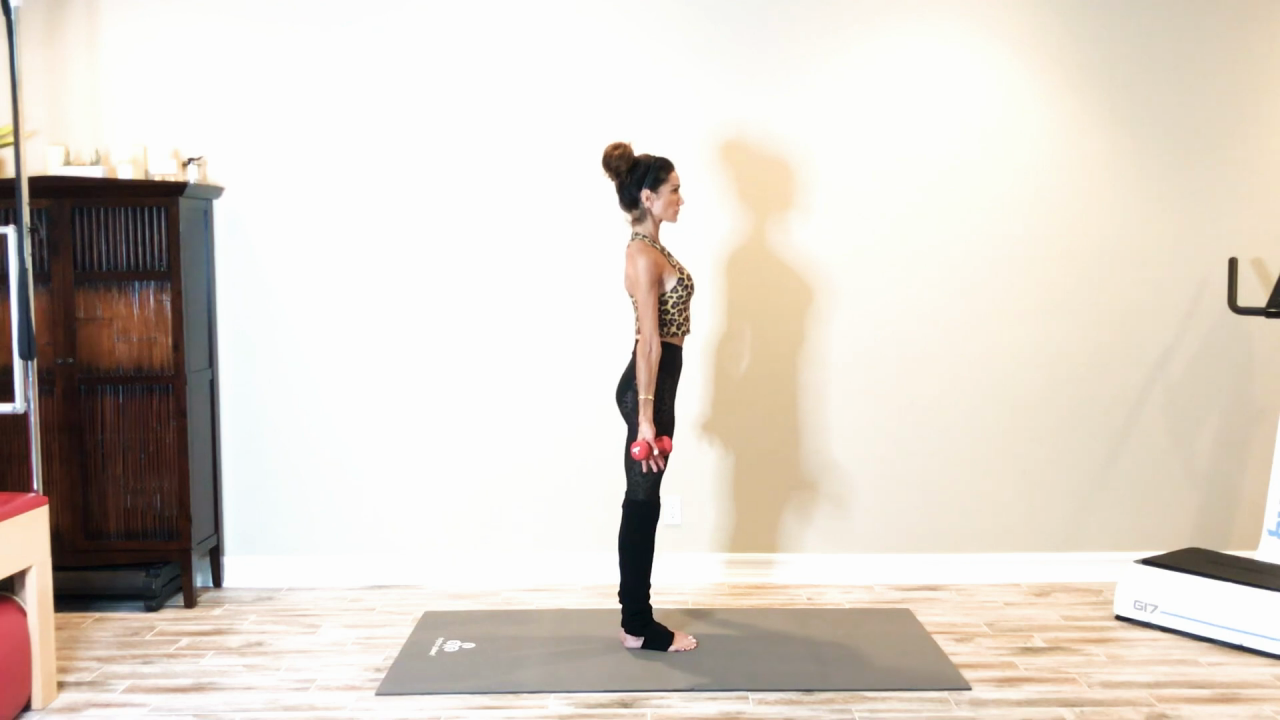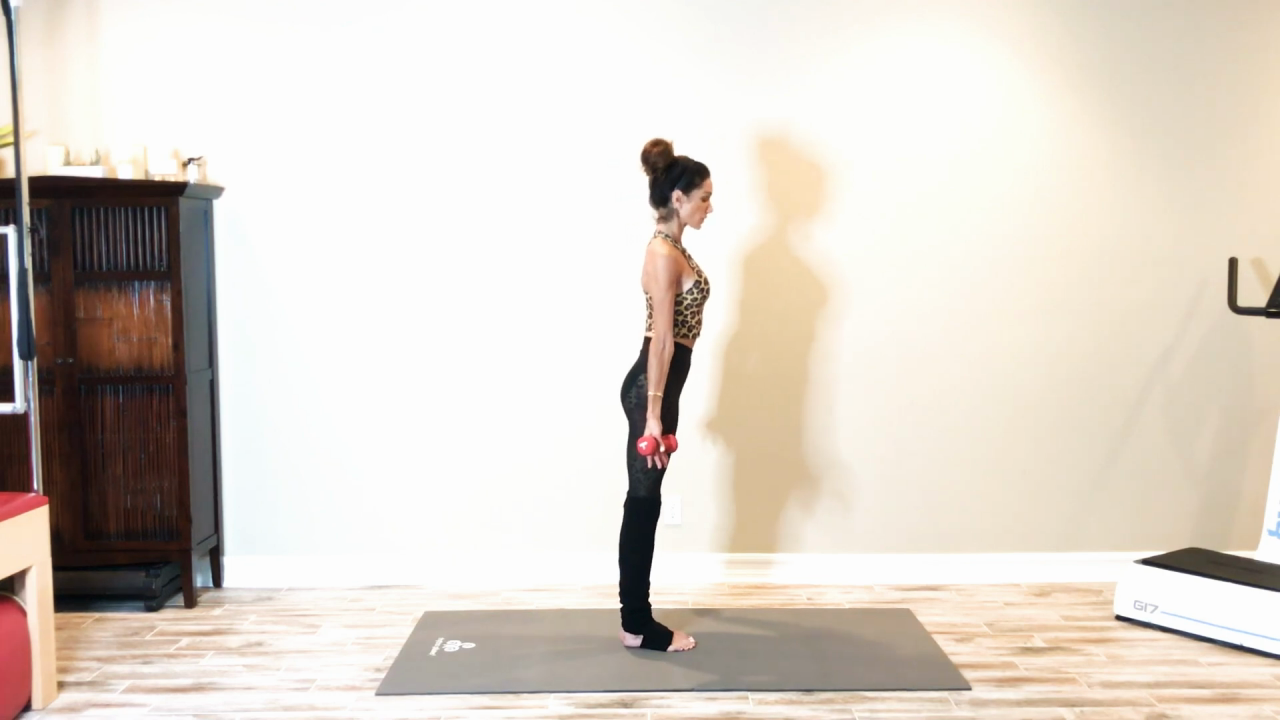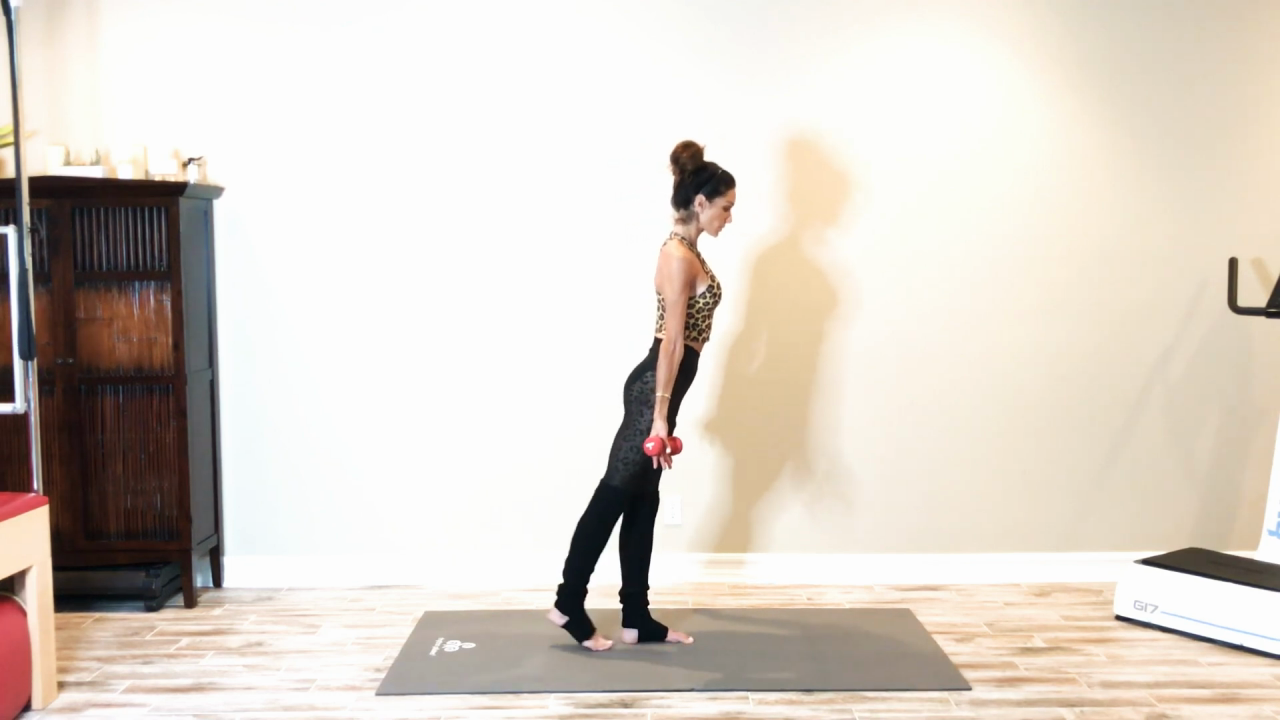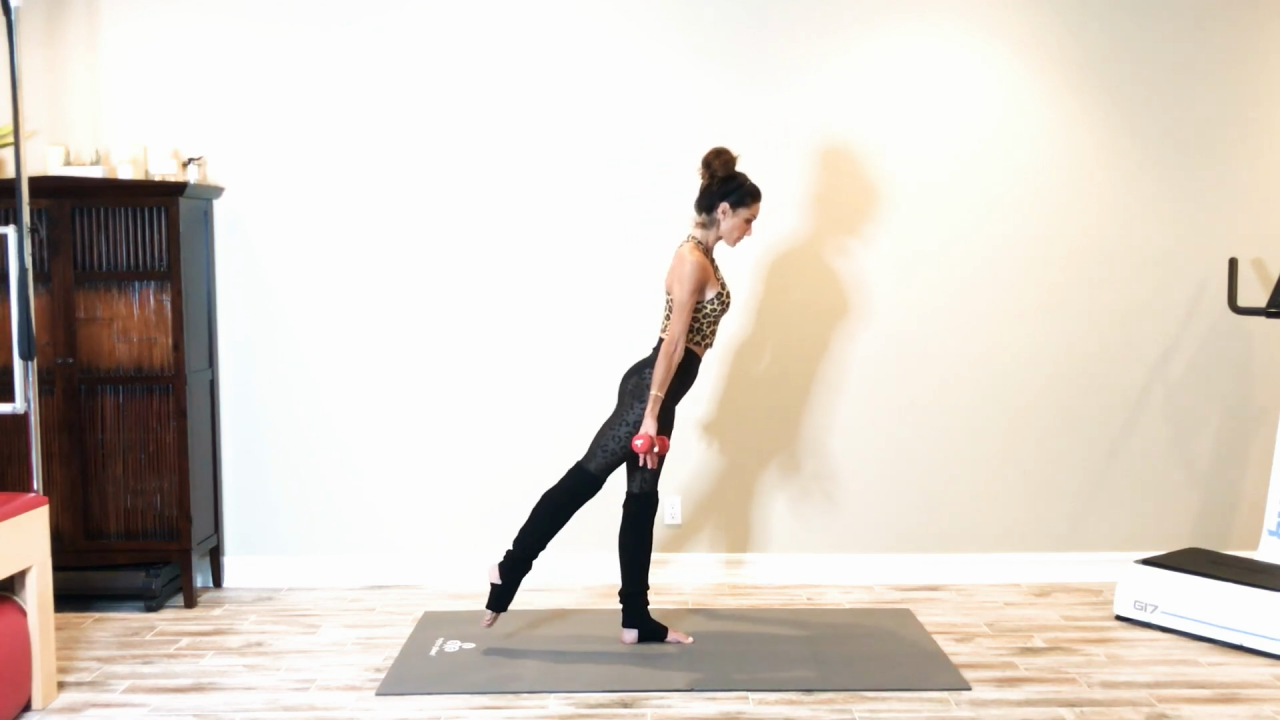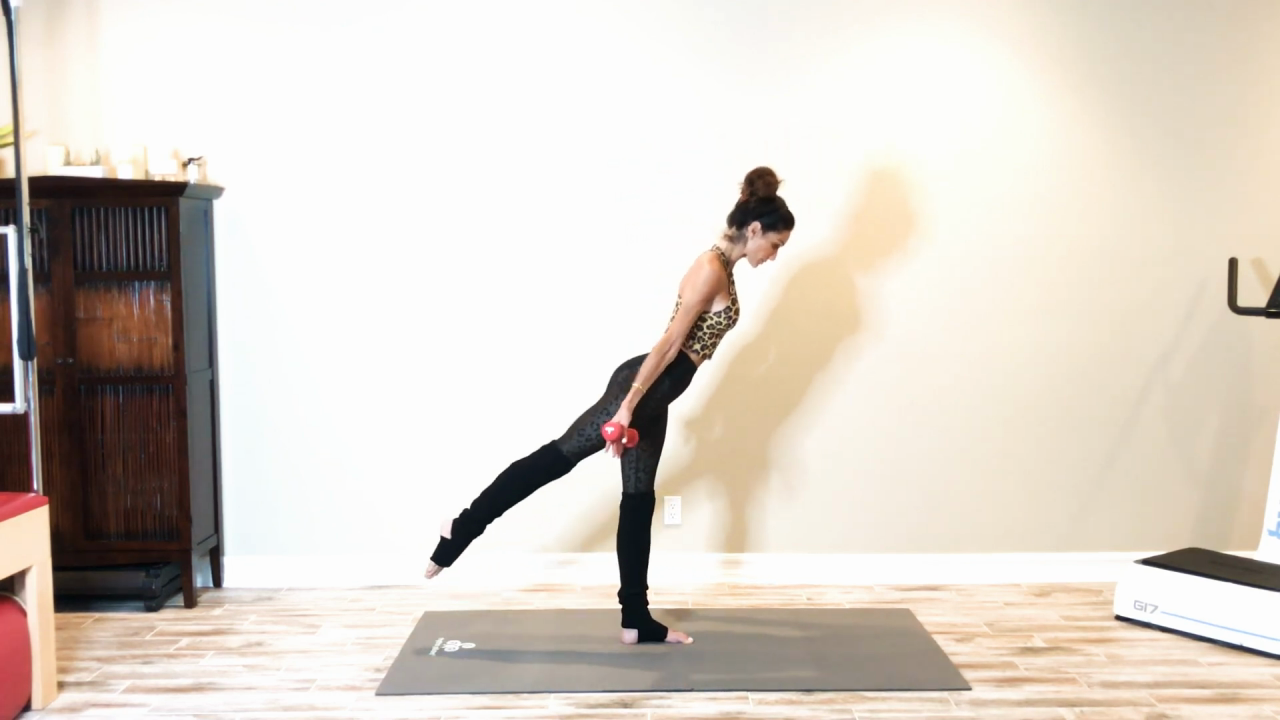
dt=1s
person 1, frame 1
left shoulder: (651, 248)
right shoulder: (642, 255)
right elbow: (648, 340)
right wrist: (646, 416)
left hip: (657, 382)
right hip: (648, 386)
left knee: (642, 504)
right knee: (641, 505)
left ankle: (636, 618)
right ankle: (637, 627)
person 1, frame 2
left shoulder: (672, 248)
right shoulder: (663, 253)
right elbow: (660, 338)
right wrist: (653, 413)
left hip: (658, 384)
right hip: (650, 387)
left knee: (645, 503)
right knee: (643, 503)
left ankle: (638, 619)
right ankle: (636, 626)
person 1, frame 3
left shoulder: (686, 250)
right shoulder: (678, 256)
right elbow: (671, 339)
right wrist: (659, 416)
left hip: (662, 386)
right hip: (654, 388)
left knee: (642, 501)
right knee: (616, 494)
left ankle: (636, 619)
right ankle: (569, 604)
person 1, frame 4
left shoulder: (701, 256)
right shoulder: (693, 260)
right elbow: (673, 341)
right wrist: (651, 413)
left hip: (660, 389)
right hip: (650, 388)
left knee: (642, 499)
right knee: (586, 477)
left ankle: (636, 620)
right ankle: (510, 570)
person 1, frame 5
left shoulder: (722, 269)
right shoulder: (712, 269)
right elbow: (669, 342)
right wrist: (628, 406)
left hip: (654, 392)
right hip: (643, 387)
left knee: (639, 500)
right knee: (558, 456)
left ankle: (636, 620)
right ankle: (462, 530)
